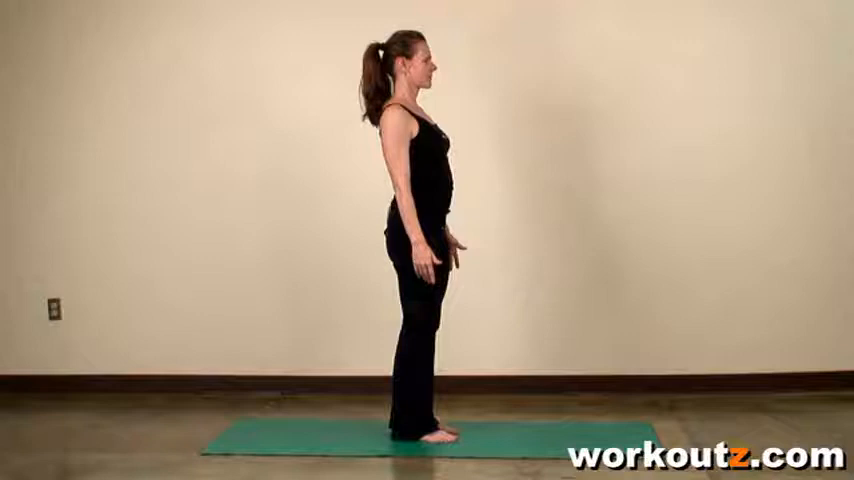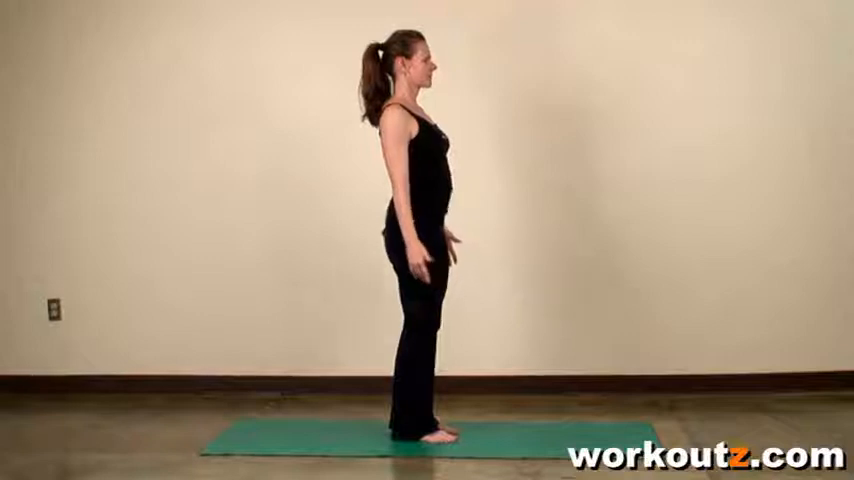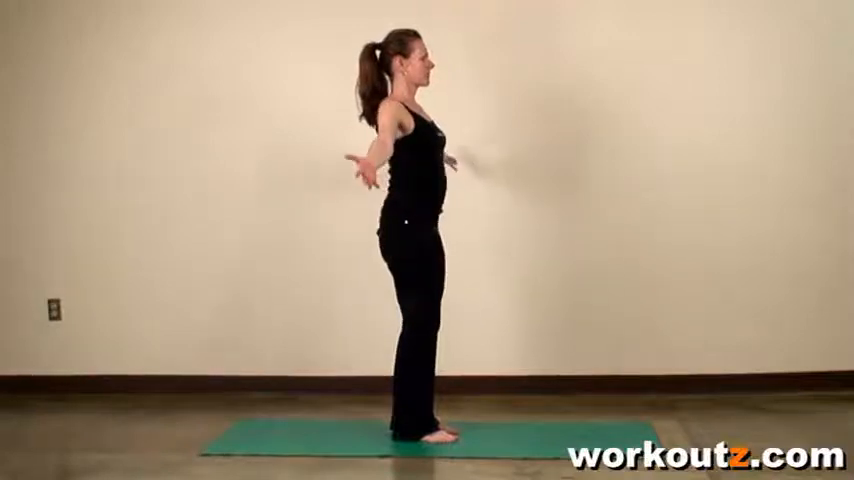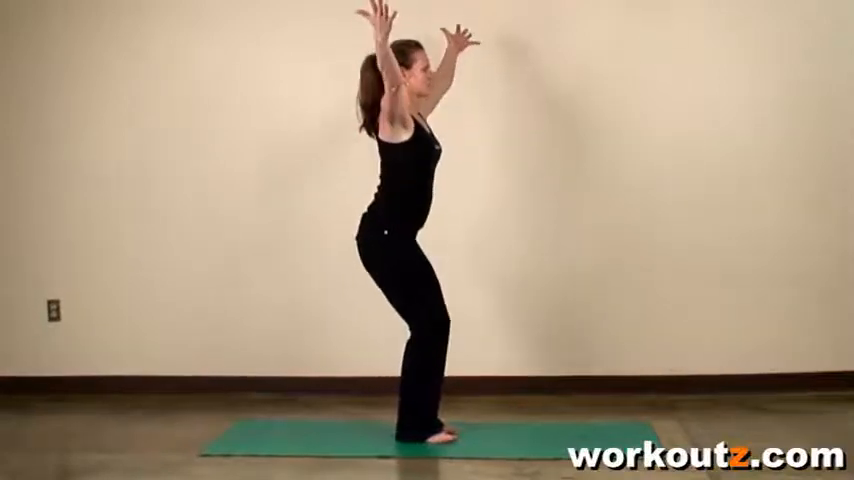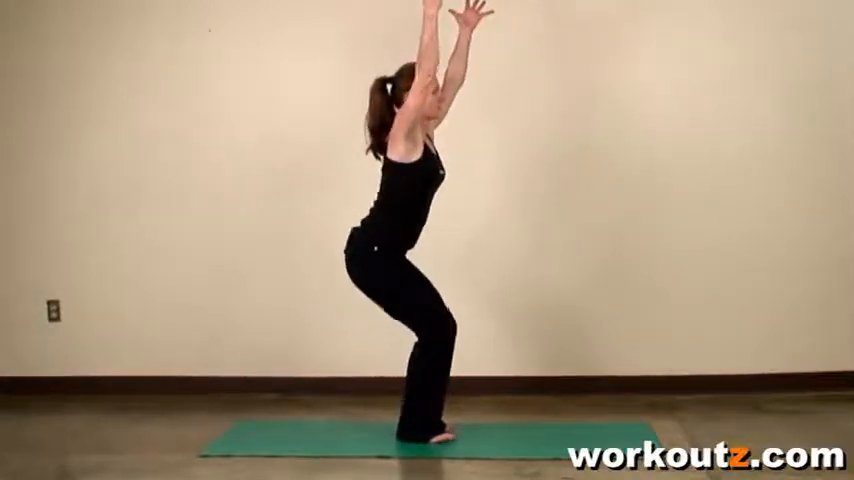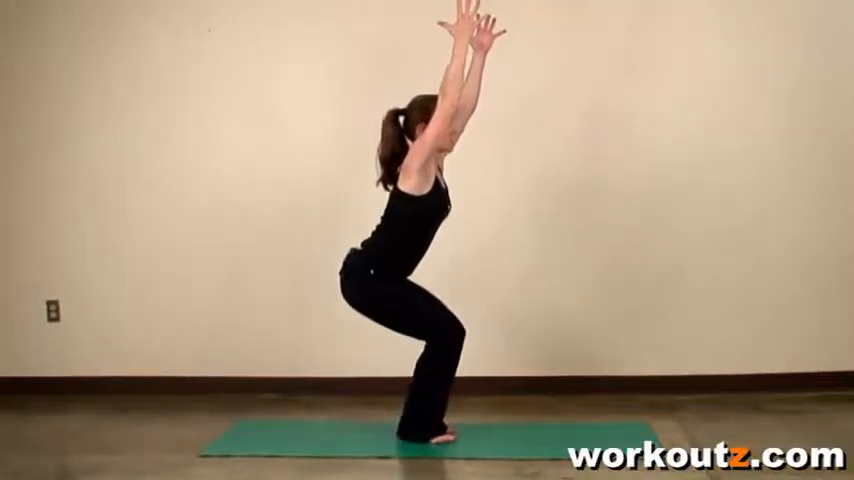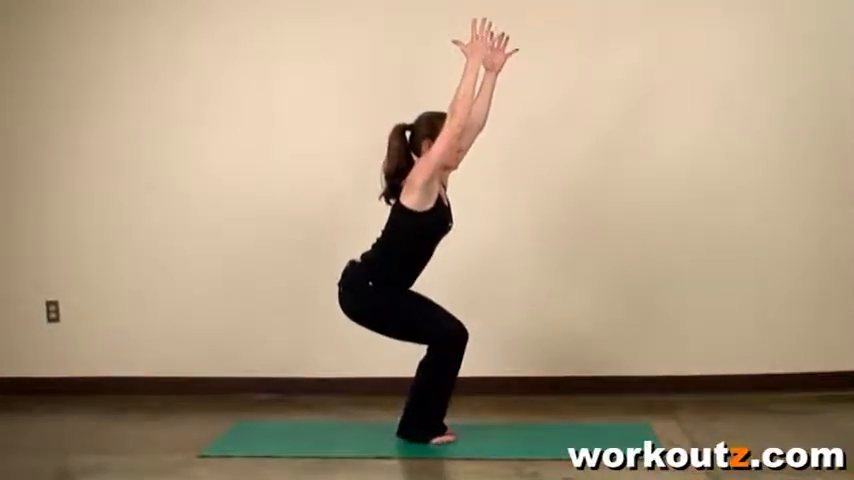
dt=0.7s
person 1, frame 1
left shoulder: (415, 111)
right shoulder: (394, 115)
right elbow: (402, 185)
right wrist: (417, 242)
left hip: (430, 228)
right hip: (412, 232)
left knee: (425, 327)
right knee: (418, 326)
left ankle: (419, 418)
right ankle: (411, 424)
person 1, frame 2
left shoulder: (414, 111)
right shoulder: (395, 115)
right elbow: (401, 184)
right wrist: (411, 242)
left hip: (428, 228)
right hip: (412, 232)
left knee: (426, 326)
right knee: (419, 326)
left ankle: (419, 418)
right ankle: (412, 424)
person 1, frame 3
left shoulder: (413, 108)
right shoulder: (391, 108)
right elbow: (385, 143)
left wrist: (441, 154)
right wrist: (369, 163)
left hip: (422, 228)
right hip: (404, 229)
left knee: (425, 324)
right knee: (419, 324)
left ankle: (419, 419)
right ankle: (411, 424)
person 1, frame 4
left shoulder: (415, 113)
right shoulder: (393, 115)
left elbow: (442, 83)
right elbow: (388, 77)
left wrist: (453, 51)
right wrist: (381, 41)
left hip: (398, 237)
right hip: (383, 237)
left knee: (433, 324)
right knee: (428, 325)
left ankle: (422, 420)
right ankle: (415, 426)
person 1, frame 5
left shoulder: (424, 133)
right shoulder: (403, 134)
left elbow: (453, 81)
right elbow: (425, 72)
left hip: (384, 254)
right hip: (371, 255)
left knee: (439, 329)
right knee: (436, 329)
left ankle: (424, 421)
right ankle: (417, 426)
person 1, frame 6
left shoulder: (434, 165)
right shoulder: (416, 166)
left elbow: (464, 106)
right elbow: (448, 102)
left wrist: (480, 53)
right wrist: (460, 42)
left hip: (380, 276)
right hip: (366, 278)
left knee: (448, 334)
right knee: (445, 334)
left ankle: (423, 422)
right ankle: (418, 426)
person 1, frame 7
left shoulder: (438, 180)
right shoulder: (420, 181)
left elbow: (473, 125)
right elbow: (457, 121)
left wrist: (491, 71)
right wrist: (473, 62)
left hip: (380, 287)
right hip: (364, 290)
left knee: (451, 336)
right knee: (449, 337)
left ankle: (423, 422)
right ankle: (419, 427)
